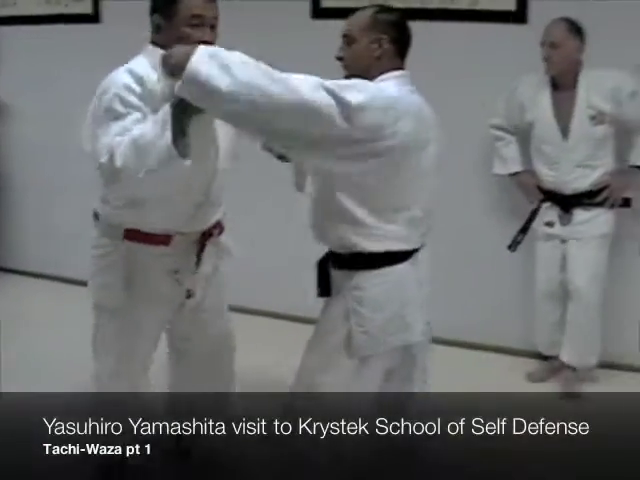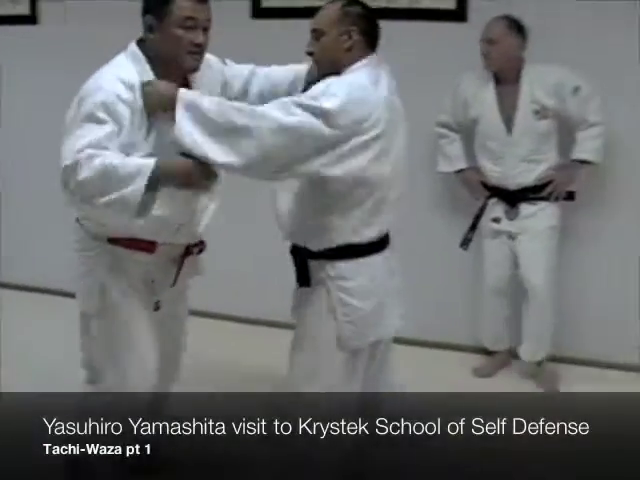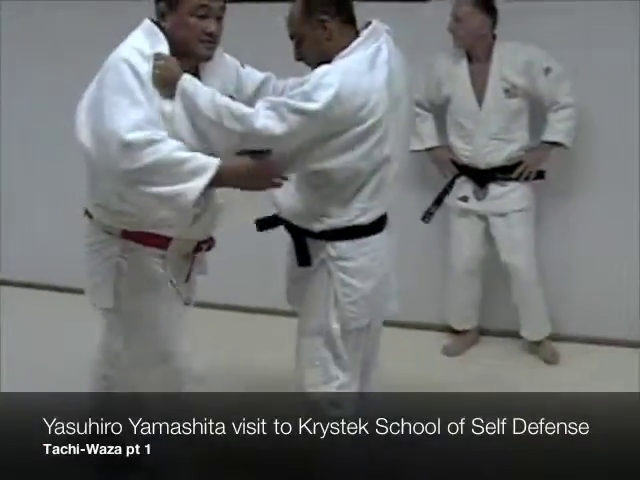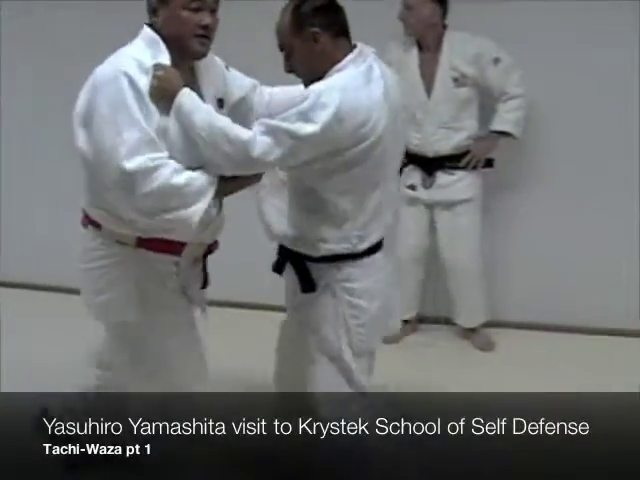
dt=0.2s
person 1, frame 1
right shoulder: (128, 83)
right elbow: (120, 165)
right wrist: (179, 111)
left hip: (198, 246)
right hip: (136, 252)
left knee: (210, 354)
right knee: (125, 368)
person 1, frame 2
left shoulder: (204, 72)
right shoulder: (114, 88)
left elbow: (263, 85)
right elbow: (81, 170)
right wrist: (163, 173)
left hip: (169, 258)
right hip: (117, 258)
left knee: (161, 367)
right knee: (125, 377)
person 1, frame 3
left shoulder: (216, 67)
right shoulder: (129, 68)
right elbow: (136, 155)
right wrist: (227, 172)
left hip: (172, 250)
right hip: (128, 251)
left knee: (130, 357)
right knee: (170, 370)
person 1, frame 4
left shoulder: (206, 69)
right shoulder: (123, 77)
left elbow: (260, 105)
right elbow: (136, 177)
right wrist: (221, 182)
left hip: (171, 256)
right hip: (132, 259)
left knee: (129, 363)
right knee: (176, 385)
person 2, frame 1
left shoulder: (371, 103)
right shoulder: (410, 107)
left elbow: (282, 95)
left wrist: (197, 60)
left hip: (367, 290)
right hip: (402, 278)
person 2, frame 2
left shoulder: (344, 99)
right shoulder: (377, 89)
left elbow: (262, 129)
left wrist: (179, 101)
left hip: (342, 281)
right hip: (368, 269)
right knee: (366, 395)
person 2, frame 3
left shoulder: (339, 85)
right shoulder: (384, 54)
left elbow: (259, 128)
left wrist: (183, 85)
left hip: (339, 259)
right hip: (355, 247)
left knee: (328, 385)
right knee: (349, 380)
person 2, frame 4
left shoulder: (338, 100)
right shoulder: (380, 78)
left elbow: (256, 150)
left wrist: (180, 98)
left hip: (339, 280)
right hip: (346, 267)
right knee: (298, 377)
person 3, frame 1
right shoulder: (527, 90)
right elbow: (502, 131)
right wrist: (518, 172)
left hip: (592, 208)
right hip: (549, 207)
left knee: (584, 289)
right knee: (547, 287)
left ankle: (574, 365)
right ankle: (552, 355)
person 3, frame 2
left shoulder: (554, 82)
right shoulder: (470, 87)
left elbow: (592, 123)
right elbow: (446, 129)
left wrist: (574, 168)
right wrist: (463, 169)
left hip: (539, 203)
right hip: (495, 203)
left knee: (538, 283)
right knee: (494, 282)
left ankle: (535, 359)
right ankle: (498, 350)
person 3, frame 3
left shoulder: (525, 60)
right shoulder: (444, 66)
left elbow: (563, 104)
right elbow: (422, 108)
left wrist: (544, 149)
right wrist: (434, 147)
left hip: (510, 183)
right hip: (465, 183)
left knee: (521, 264)
right knee: (464, 262)
left ankle: (537, 334)
right ankle: (465, 329)
person 3, frame 4
left shoulder: (475, 51)
right shoulder: (396, 54)
left elbow: (513, 95)
left wrist: (492, 139)
left hip: (458, 172)
right hip: (413, 172)
left knee: (461, 255)
right knee: (408, 251)
left ankle: (471, 322)
right ankle: (406, 317)
